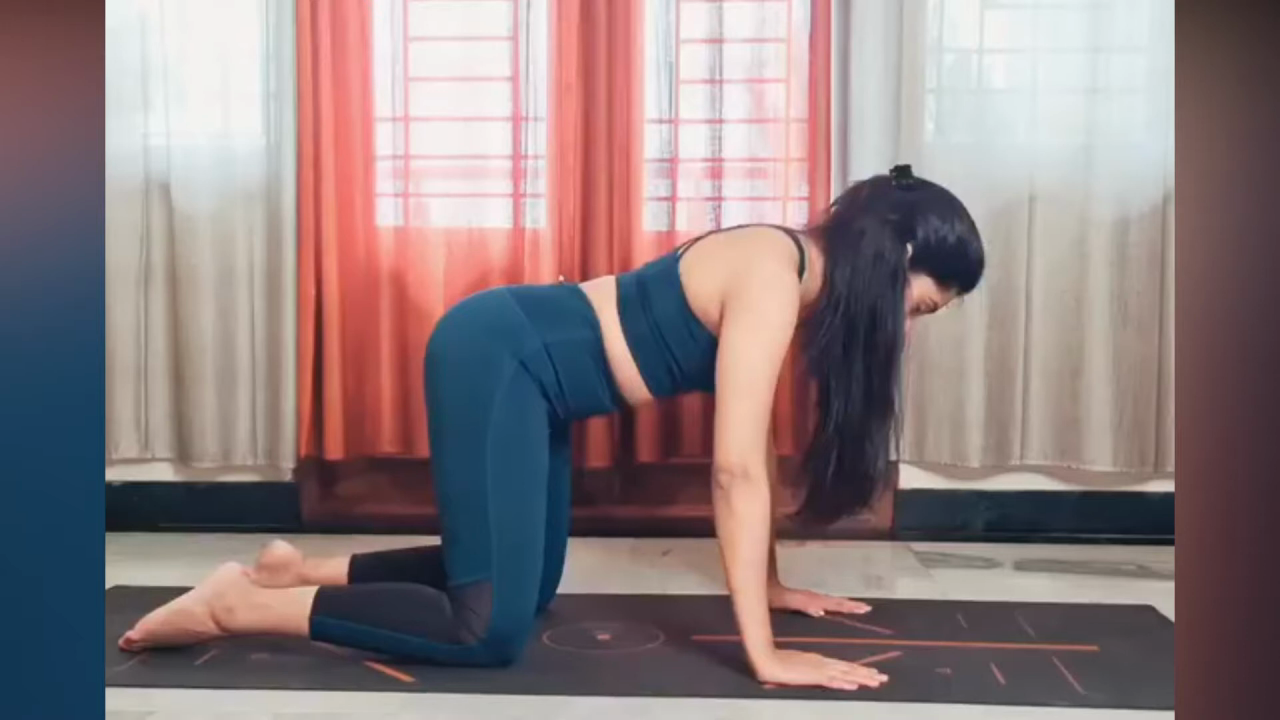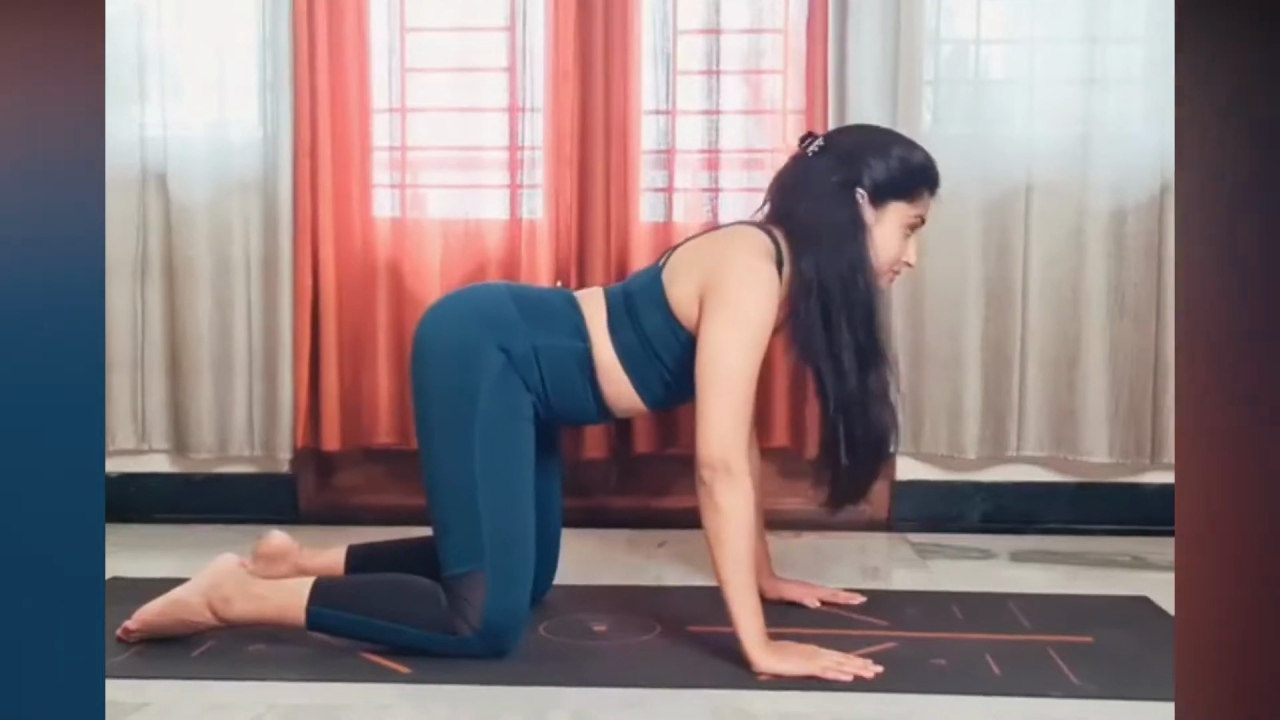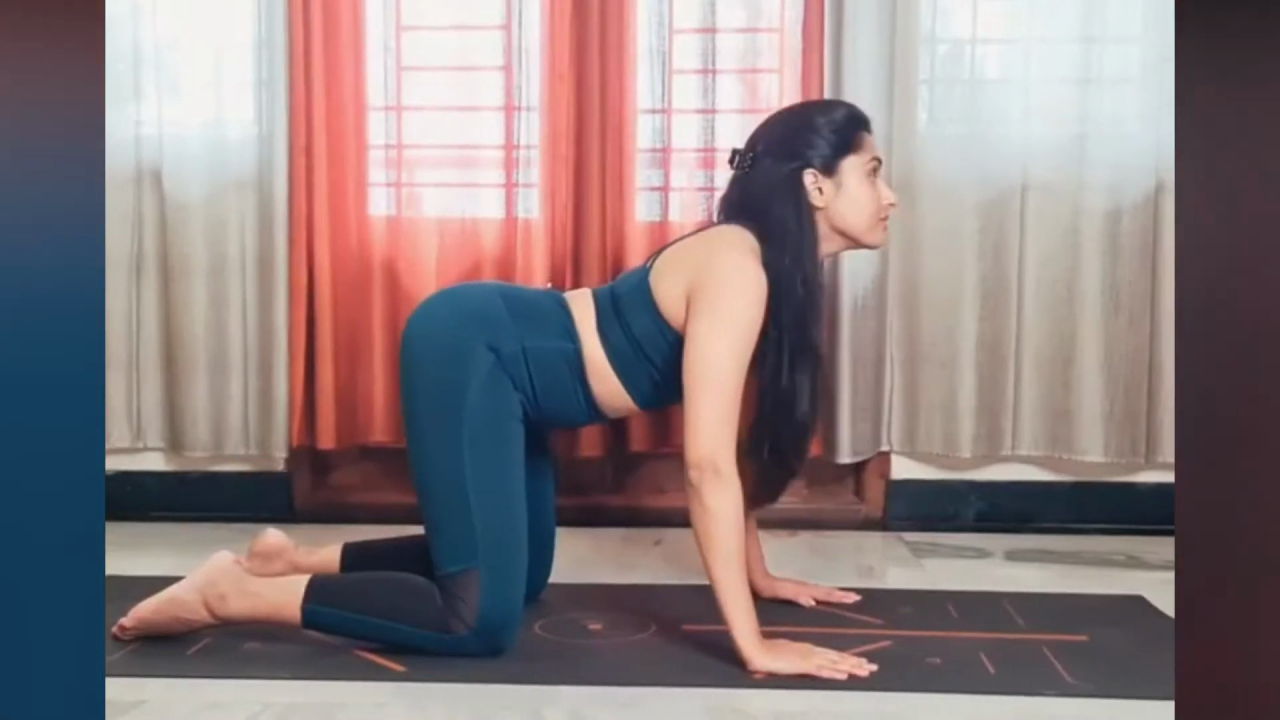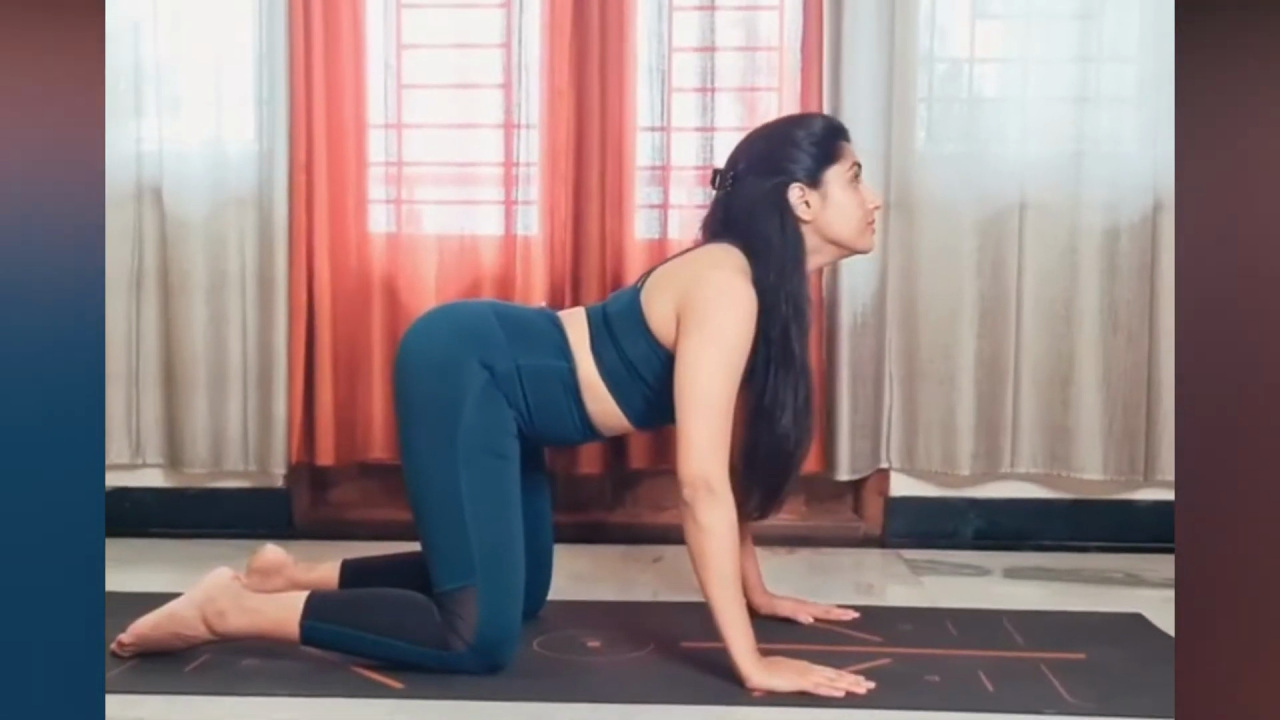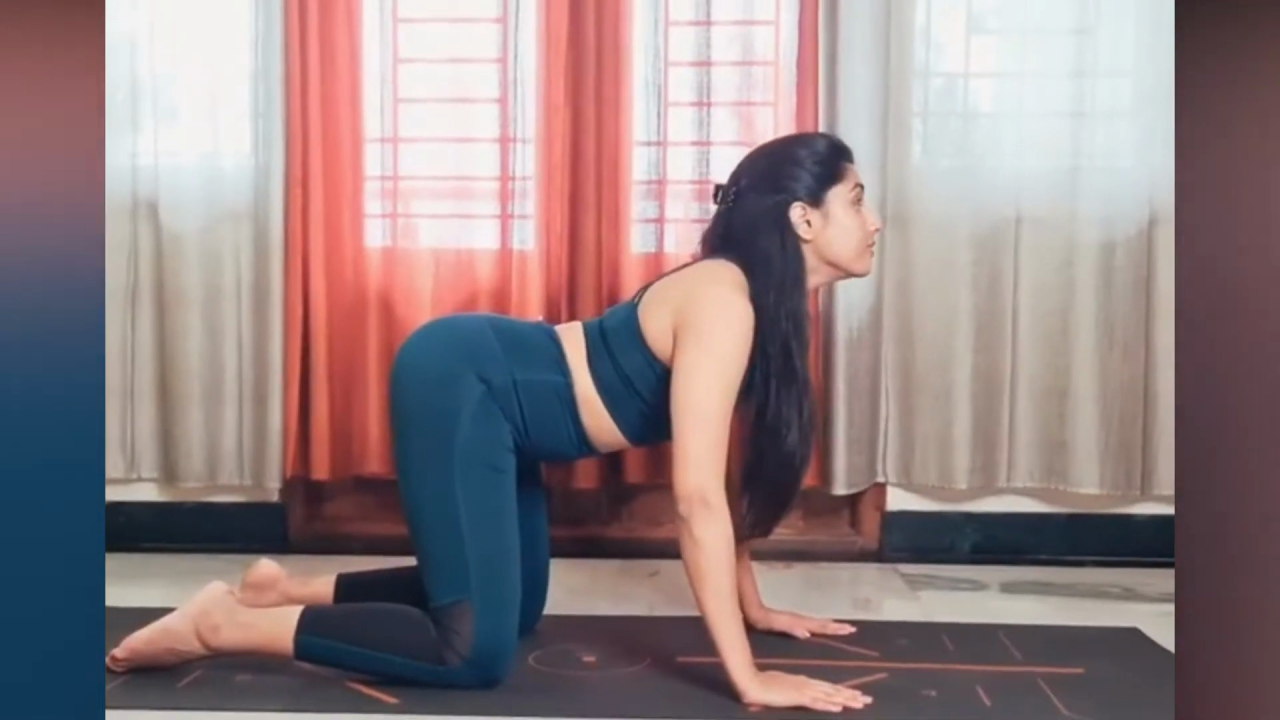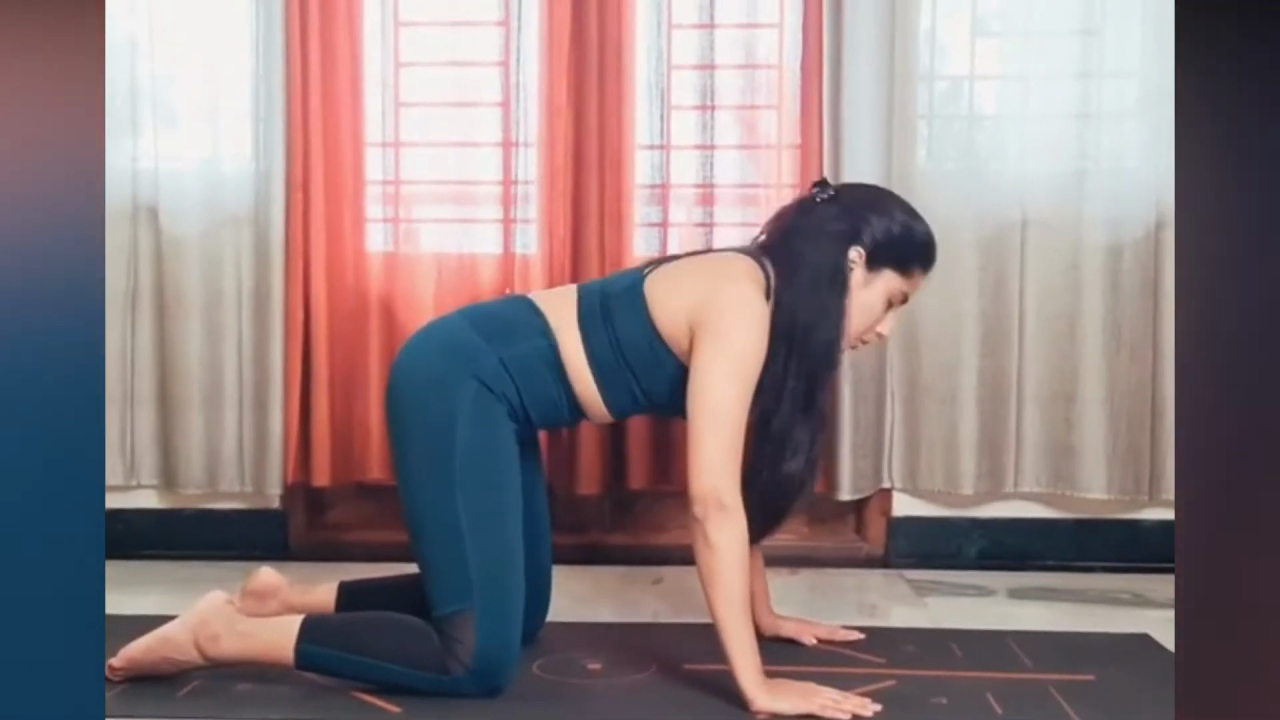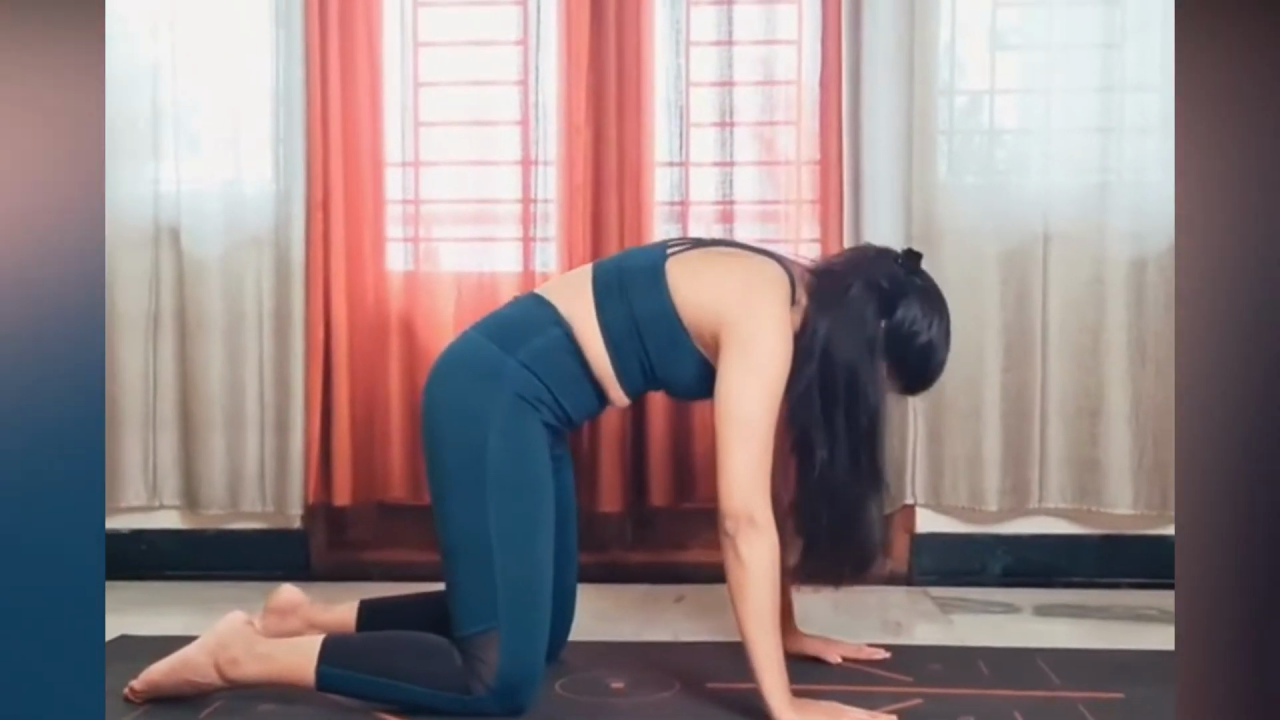
dt=0.4s
person 1, frame 1
left shoulder: (791, 271)
right shoulder: (772, 277)
left elbow: (745, 448)
right elbow: (737, 470)
left wrist: (767, 584)
right wrist: (764, 654)
left hip: (524, 367)
right hip: (494, 357)
left knee: (530, 585)
right knee: (490, 629)
left ankle: (299, 568)
right ankle: (242, 605)
person 1, frame 2
left shoulder: (771, 267)
right shoulder: (751, 272)
left elbow: (737, 437)
right elbow: (719, 466)
left wrist: (762, 573)
right wrist: (759, 646)
left hip: (508, 363)
right hip: (478, 353)
left knee: (527, 574)
right knee: (487, 621)
left ankle: (298, 560)
right ankle: (239, 595)
person 1, frame 3
left shoulder: (771, 267)
right shoulder: (738, 272)
left elbow: (726, 442)
right elbow: (707, 466)
left wrist: (756, 572)
right wrist: (753, 644)
left hip: (496, 360)
right hip: (466, 352)
left knee: (522, 574)
right knee: (481, 620)
left ankle: (294, 558)
right ankle: (233, 592)
person 1, frame 4
left shoulder: (769, 287)
right shoulder: (728, 288)
left elbow: (725, 458)
right elbow: (703, 484)
left wrist: (756, 592)
right wrist: (751, 662)
left hip: (492, 378)
right hip: (463, 370)
left knee: (521, 591)
right knee: (481, 638)
left ankle: (291, 575)
right ankle: (230, 610)
person 1, frame 5
left shoulder: (769, 306)
right shoulder: (726, 304)
left elbow: (722, 476)
right elbow: (699, 499)
left wrist: (753, 605)
left hip: (487, 392)
right hip: (457, 383)
left knee: (517, 605)
right knee: (476, 653)
left ankle: (287, 588)
right ankle: (225, 623)
person 1, frame 6
left shoulder: (759, 294)
right shoulder: (742, 303)
left elbow: (737, 480)
right elbow: (713, 504)
left wrist: (762, 612)
left hip: (484, 387)
right hip: (456, 384)
left knee: (518, 613)
left ankle: (291, 598)
right ankle: (226, 634)
person 1, frame 7
left shoulder: (785, 300)
right shoulder: (766, 314)
left elbow: (763, 488)
right elbow: (744, 516)
left wrist: (788, 631)
left hip: (521, 402)
right hip: (490, 398)
left knee: (540, 631)
left ankle: (312, 615)
right ankle: (249, 652)
